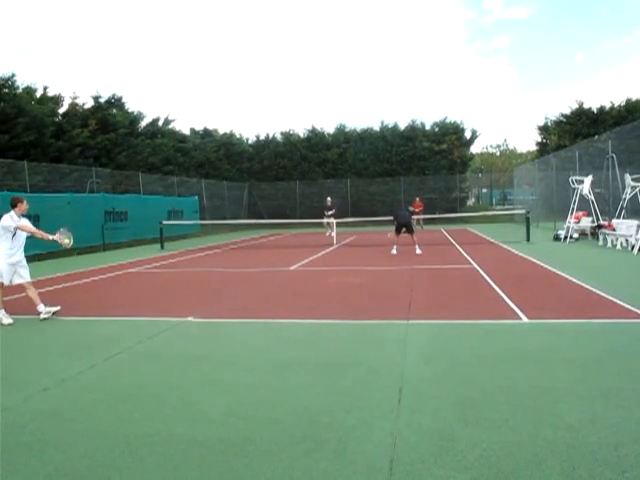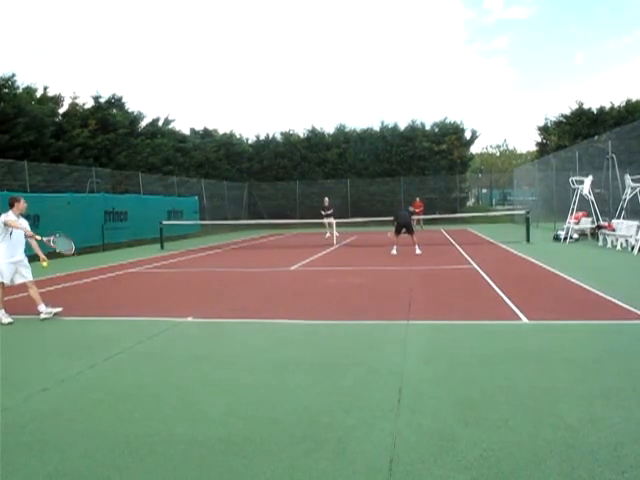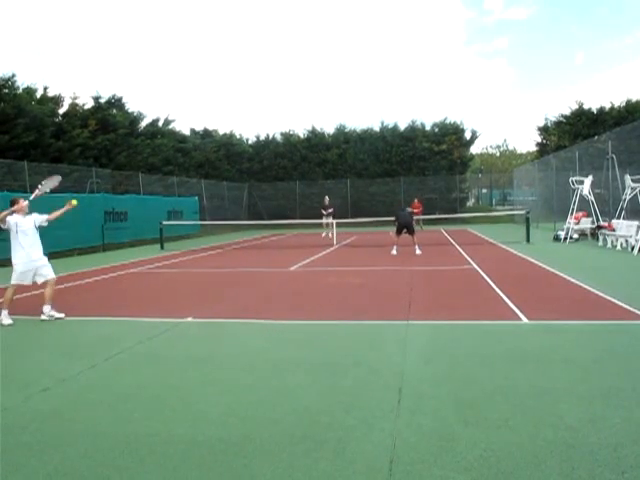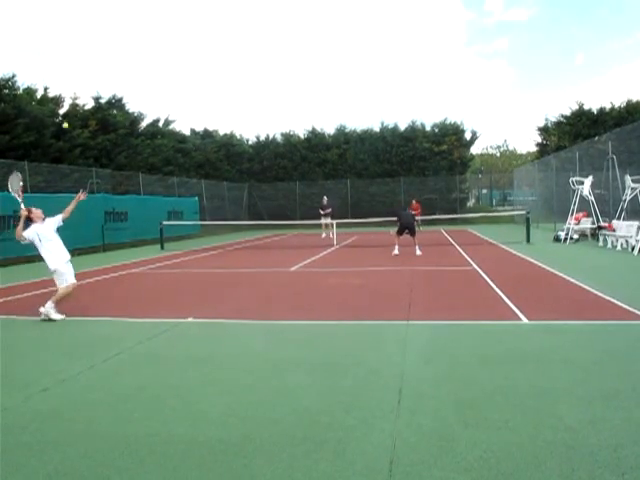
dt=0.3s
person 1, frame 1
left shoulder: (24, 221)
left elbow: (36, 233)
right elbow: (21, 228)
left wrist: (53, 237)
right wrist: (47, 235)
left hip: (19, 260)
left knee: (28, 284)
left ankle: (43, 310)
person 1, frame 2
left shoulder: (24, 221)
left elbow: (31, 239)
left wrist: (40, 254)
right wrist: (22, 228)
left hip: (20, 259)
left knee: (30, 283)
left ankle: (43, 310)
person 1, frame 3
left shoulder: (33, 217)
right shoulder: (11, 220)
left elbow: (50, 217)
left wrist: (66, 208)
right wrist: (12, 210)
left hip: (38, 258)
right hip: (22, 260)
left knee: (51, 280)
right knee: (13, 286)
left ankle: (47, 311)
person 1, frame 4
left shoulder: (49, 222)
right shoulder: (32, 230)
left elbow: (65, 214)
right elbow: (19, 237)
left wrist: (76, 200)
right wrist: (22, 218)
left hip: (64, 259)
right hip: (56, 261)
left knee: (68, 287)
right knee: (69, 287)
left ankle: (48, 308)
right ankle: (49, 306)
